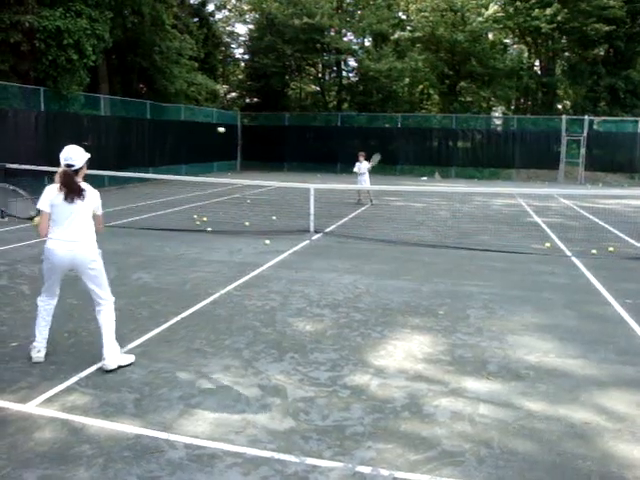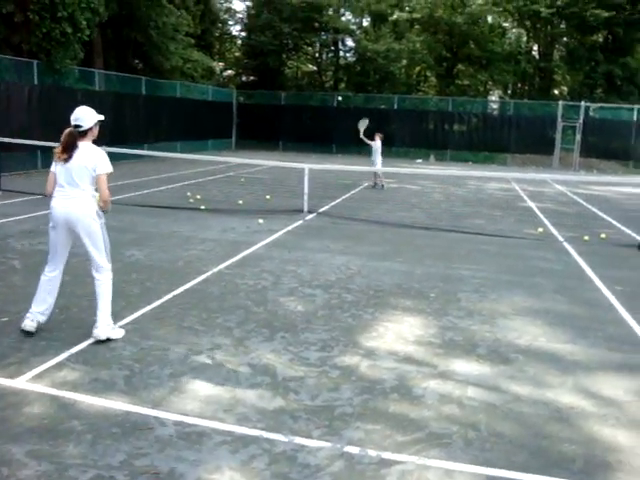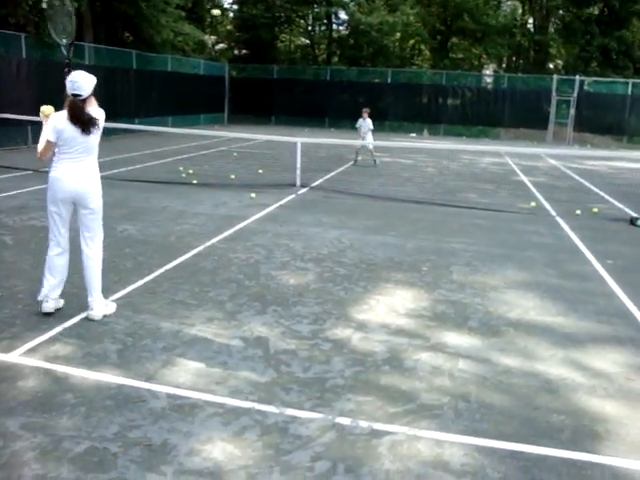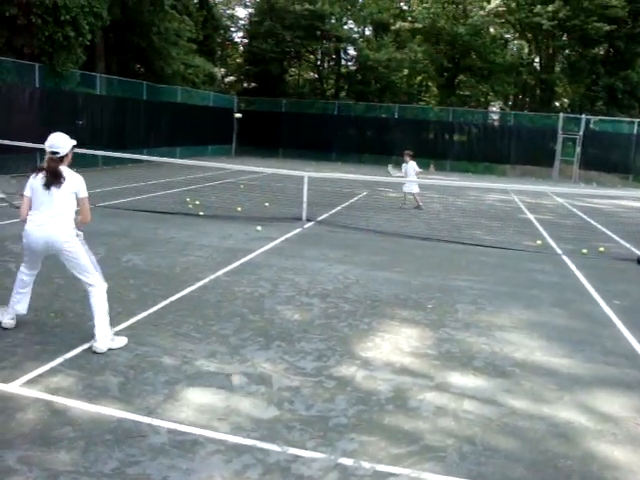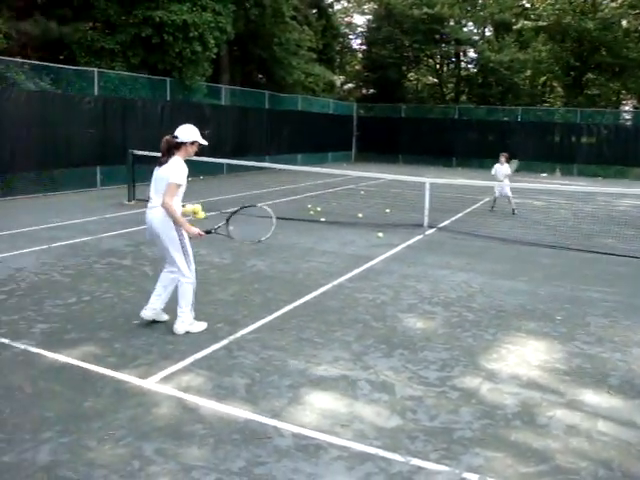
dt=1s
person 1, frame 1
left shoulder: (51, 191)
right shoulder: (92, 193)
left elbow: (43, 231)
left wrist: (38, 222)
left hip: (56, 251)
right hip: (85, 252)
left knee: (47, 297)
right knee: (104, 303)
left ankle: (38, 347)
right ankle: (111, 355)
person 1, frame 2
left shoulder: (61, 153)
right shoulder: (97, 154)
left elbow: (49, 189)
right elbow: (104, 196)
right wrist: (105, 206)
left hip: (59, 210)
right hip: (85, 212)
left knee: (54, 265)
right knee: (102, 269)
left ankle: (33, 318)
right ankle: (103, 326)
person 1, frame 3
left shoulder: (57, 119)
right shoulder: (98, 116)
left elbow: (43, 156)
left wrist: (44, 127)
right wrist: (84, 90)
left hip: (60, 183)
right hip: (88, 186)
left knee: (58, 244)
right knee: (91, 246)
left ankle: (49, 298)
right ankle: (96, 305)
person 1, frame 4
left shoulder: (35, 177)
right shoulder: (76, 179)
left elbow: (23, 214)
right elbow: (85, 218)
left hip: (33, 233)
right hip: (63, 234)
left knee: (28, 270)
right knee: (95, 284)
right ankle: (103, 337)
person 1, frame 5
left shoulder: (164, 163)
right shoulder: (179, 167)
right elbow: (167, 203)
left wrist: (183, 207)
right wrist: (186, 227)
left hip: (152, 217)
right hip: (166, 221)
left knee: (172, 266)
right knee: (186, 271)
left ankle: (153, 308)
right ankle: (184, 321)
